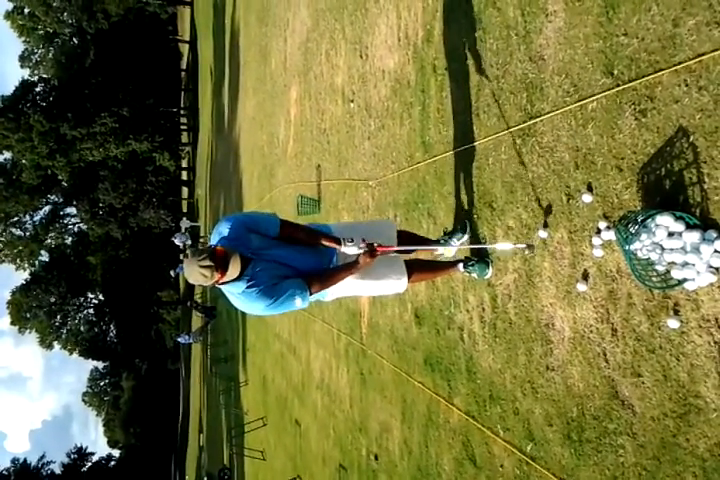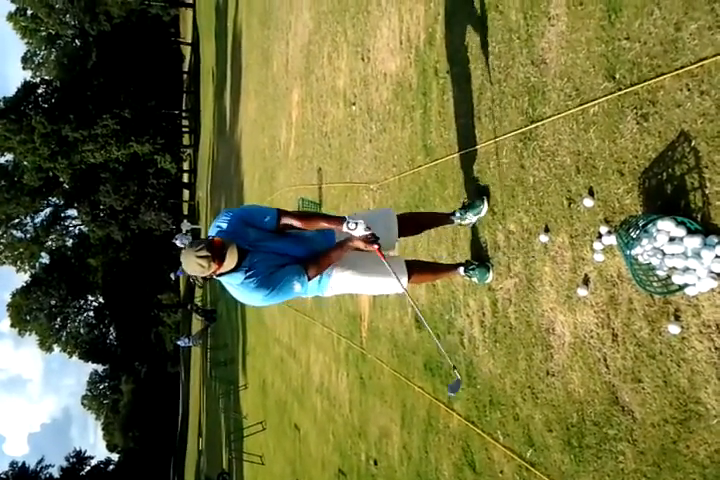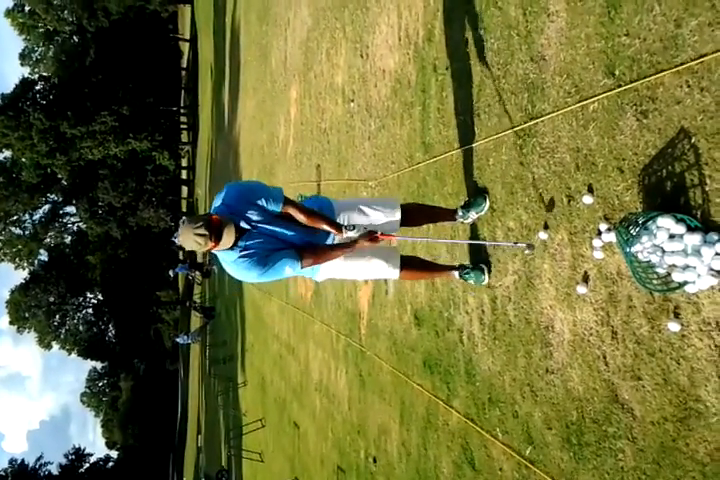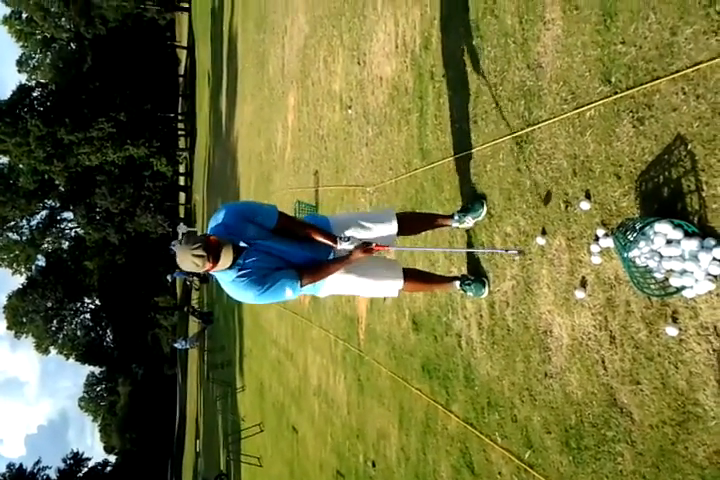
dt=0.4s
person 1, frame 1
left shoulder: (226, 229)
right shoulder: (255, 300)
left elbow: (290, 229)
right elbow: (312, 288)
left wrist: (340, 243)
right wrist: (358, 264)
left hip: (326, 237)
right hip: (332, 278)
left knee: (393, 235)
right knee: (405, 272)
left ankle: (444, 246)
right ankle: (461, 266)
person 1, frame 2
left shoulder: (226, 222)
right shoulder: (254, 290)
left elbow: (289, 218)
right elbow: (311, 271)
left wrist: (341, 224)
right wrist: (350, 244)
left hip: (327, 232)
right hip: (331, 275)
left knee: (398, 222)
right knee: (404, 273)
left ankle: (457, 218)
right ankle: (461, 269)
person 1, frame 3
left shoulder: (231, 195)
right shoulder: (246, 267)
left elbow: (294, 209)
right elbow: (306, 260)
left wrist: (339, 229)
right wrist: (355, 245)
left hip: (330, 213)
right hip: (327, 260)
left knee: (402, 213)
right knee: (396, 266)
left ankle: (460, 214)
right ankle: (456, 272)
person 1, frame 4
left shoulder: (225, 217)
right shoulder: (244, 287)
left elbow: (289, 223)
right elbow: (304, 280)
left wrist: (335, 240)
right wrist: (352, 258)
left hip: (326, 230)
right hip: (328, 274)
left knee: (397, 223)
right knee: (399, 279)
left ankle: (456, 219)
right ankle: (456, 283)
